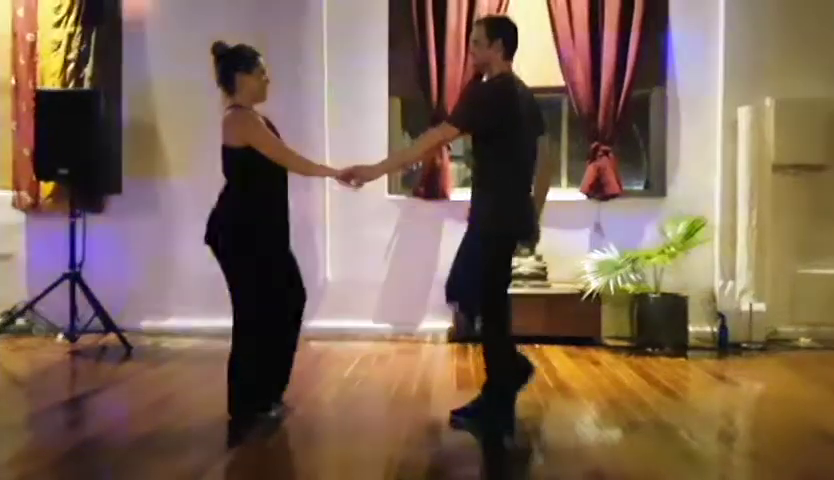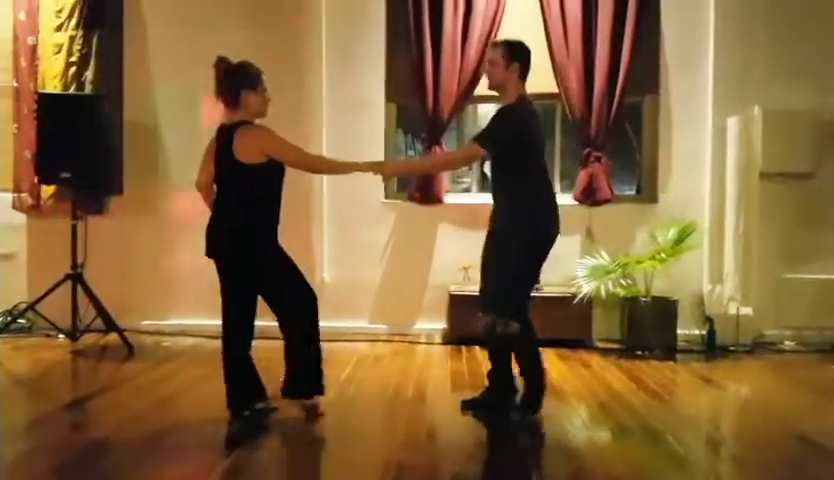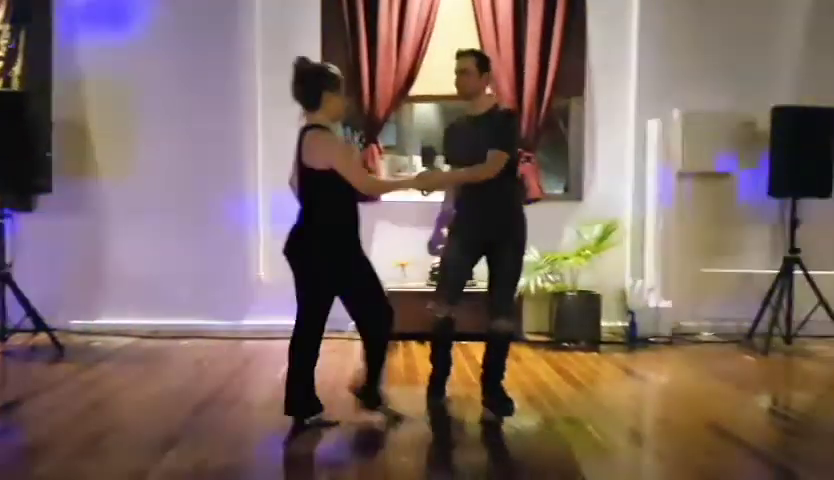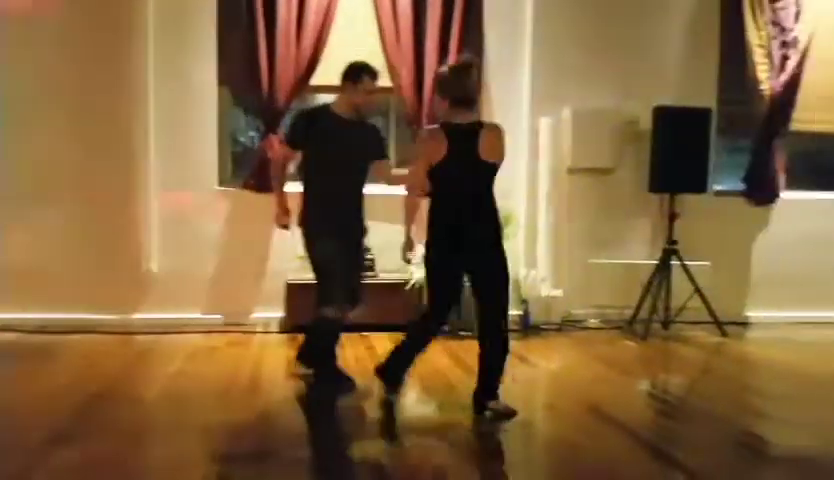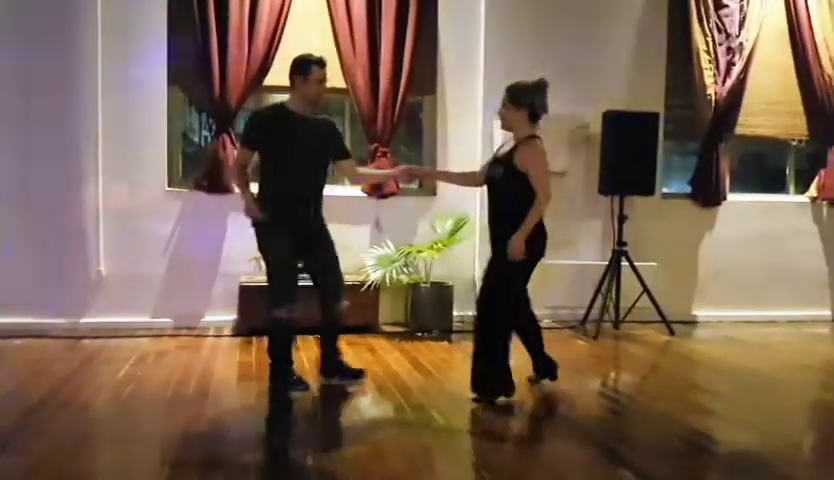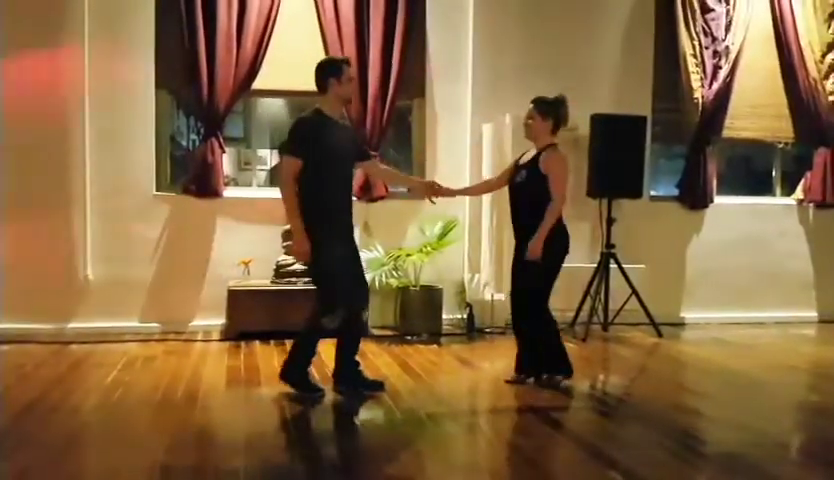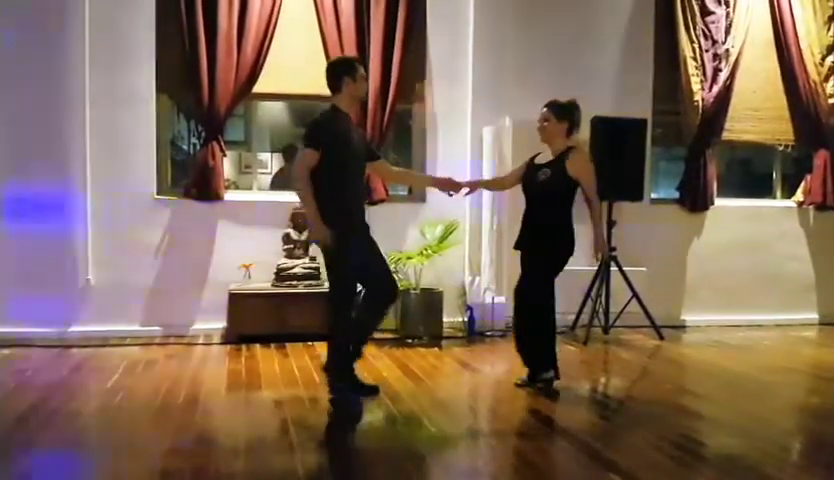
dt=0.7s
person 1, frame 1
left shoulder: (488, 92)
right shoulder: (523, 95)
left elbow: (436, 139)
right elbow: (542, 156)
left wrist: (376, 170)
right wrist: (533, 215)
left hip: (495, 215)
right hip: (513, 213)
left knee: (489, 302)
right knee: (488, 299)
left ankle: (497, 399)
right ankle: (510, 368)
person 1, frame 2
left shoulder: (516, 117)
right shoulder: (514, 116)
left elbow: (463, 158)
left wrist: (405, 168)
left hip: (532, 227)
right hip: (507, 225)
left knee: (510, 308)
right knee: (493, 308)
left ankle: (532, 385)
right ankle: (499, 391)
person 1, frame 3
left shoulder: (505, 120)
right shoulder: (454, 129)
left elbow: (491, 169)
left wrist: (442, 177)
left hip: (505, 229)
right hip: (465, 228)
left knee: (502, 311)
right knee: (444, 302)
left ankle: (492, 385)
right ankle: (437, 380)
person 1, frame 4
left shoulder: (370, 133)
right shoulder: (311, 121)
left elbow: (384, 173)
right elbow: (280, 162)
right wrist: (281, 203)
left hip: (351, 225)
right hip: (320, 223)
left knee: (349, 297)
right knee: (334, 296)
left ankle: (313, 353)
right ankle: (323, 366)
person 1, frame 5
left shoulder: (326, 128)
right shoulder: (264, 120)
left elbow: (353, 174)
right elbow: (240, 165)
left wrist: (392, 174)
right wrist: (248, 198)
left hip: (312, 224)
right hip: (275, 224)
left knee: (334, 292)
right knee: (283, 299)
left ankle: (331, 362)
right ankle: (281, 369)
person 1, frame 6
left shoulder: (347, 133)
right shoulder: (307, 126)
left elbow: (376, 170)
right elbow: (287, 180)
left wrist: (418, 184)
right wrist: (299, 233)
left hip: (341, 233)
right hip: (319, 234)
left knee: (356, 300)
right knee: (333, 305)
left ankle: (347, 372)
right ankle: (295, 370)
person 1, frame 7
left shoulder: (354, 131)
right shoulder: (326, 122)
left elbow: (389, 172)
right elbow: (300, 172)
left wrist: (435, 181)
right wrist: (316, 222)
left hip: (349, 228)
right hip: (337, 229)
left knee: (344, 300)
right knee: (384, 290)
left ankle: (341, 373)
right ankle: (342, 364)
person 2, frame 1
left shoulder: (251, 119)
right shoulder: (240, 118)
right elbow: (285, 158)
right wrist: (333, 172)
left hip: (255, 229)
right hip: (240, 231)
left knee: (288, 298)
right knee: (253, 311)
left ankle: (262, 395)
right ankle: (247, 404)
person 2, frame 2
left shoulder: (221, 136)
right shoulder: (255, 135)
left elbow: (204, 183)
right elbow: (311, 163)
right wrist: (362, 166)
left hip: (226, 239)
right hip: (252, 241)
left knee: (239, 316)
right knee: (300, 304)
left ankle: (245, 400)
right ankle: (301, 387)
person 2, frame 3
left shoulder: (307, 137)
right shoulder: (325, 139)
left elbow: (298, 185)
right elbow: (366, 185)
right wrist: (412, 181)
left hip: (320, 245)
right hip: (325, 248)
person 2, frame 4
left shoulder: (430, 138)
right shoulder: (493, 135)
left elbow: (415, 191)
left wrist: (408, 234)
left hip: (444, 239)
right hip: (484, 240)
left knee: (437, 310)
right knee: (493, 318)
left ankle: (392, 374)
right ankle: (487, 397)
person 2, frame 5
left shoulder: (530, 148)
right shoulder: (509, 148)
left elbow: (543, 195)
right elbow: (478, 178)
left wrist: (521, 236)
right wrist: (430, 174)
left hip: (520, 241)
right hip: (506, 240)
left knee: (492, 307)
right knee: (513, 305)
left ankle: (493, 384)
right ankle: (542, 364)
person 2, frame 6
left shoulder: (552, 157)
right shoulder: (525, 157)
left elbow: (557, 201)
right elbow: (494, 184)
left wrist: (539, 238)
right wrist: (456, 192)
left hip: (547, 243)
right hip: (526, 243)
left knee: (532, 303)
right knee: (522, 304)
left ankle: (557, 368)
right ankle: (529, 365)
person 2, frame 7
left shoulder: (575, 157)
right shoulder: (535, 160)
left elbow: (592, 199)
right elbow: (505, 181)
left wrist: (598, 235)
right wrist: (478, 183)
left hip: (556, 242)
right hip: (533, 241)
left knee: (526, 299)
right knee: (538, 303)
left ankle: (542, 365)
right ankle: (541, 369)
